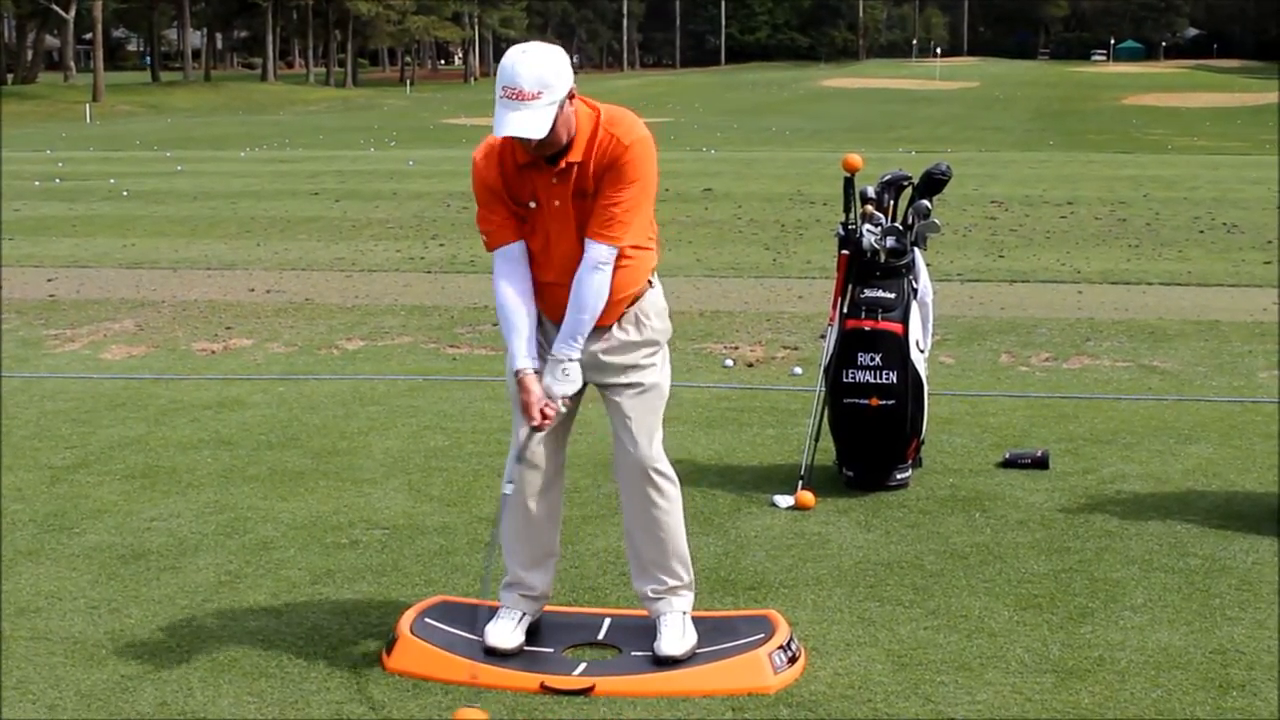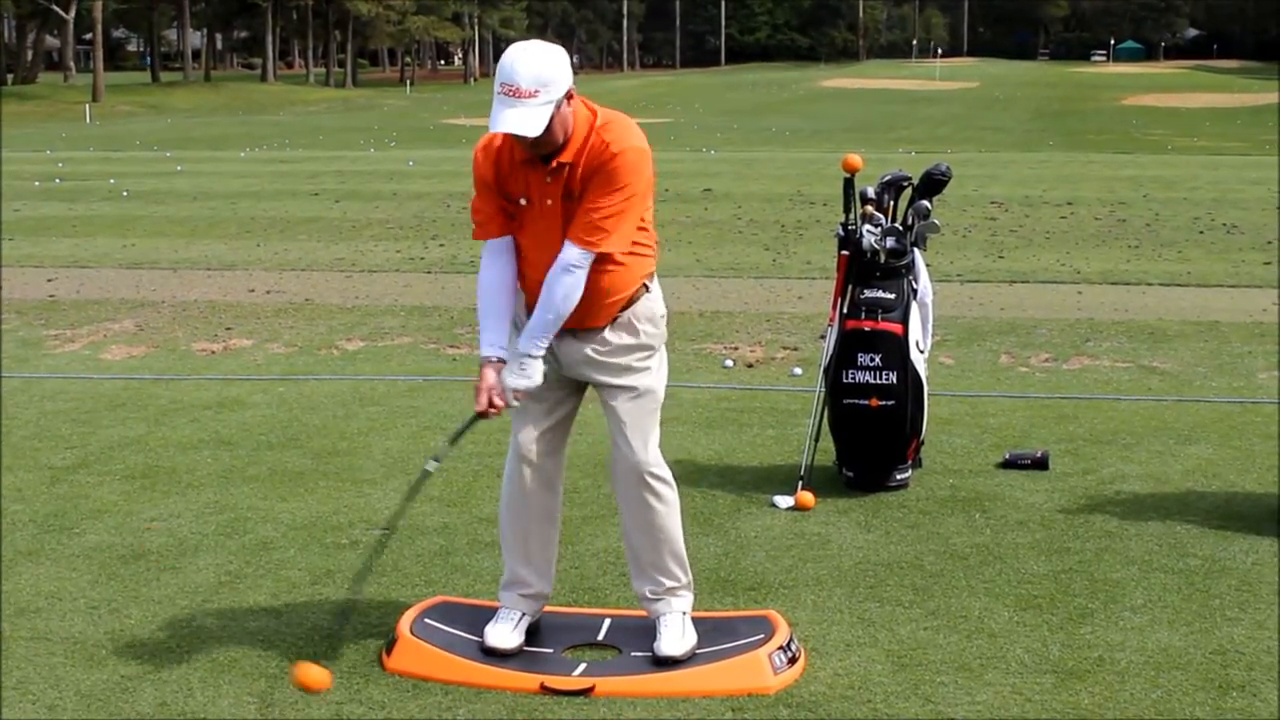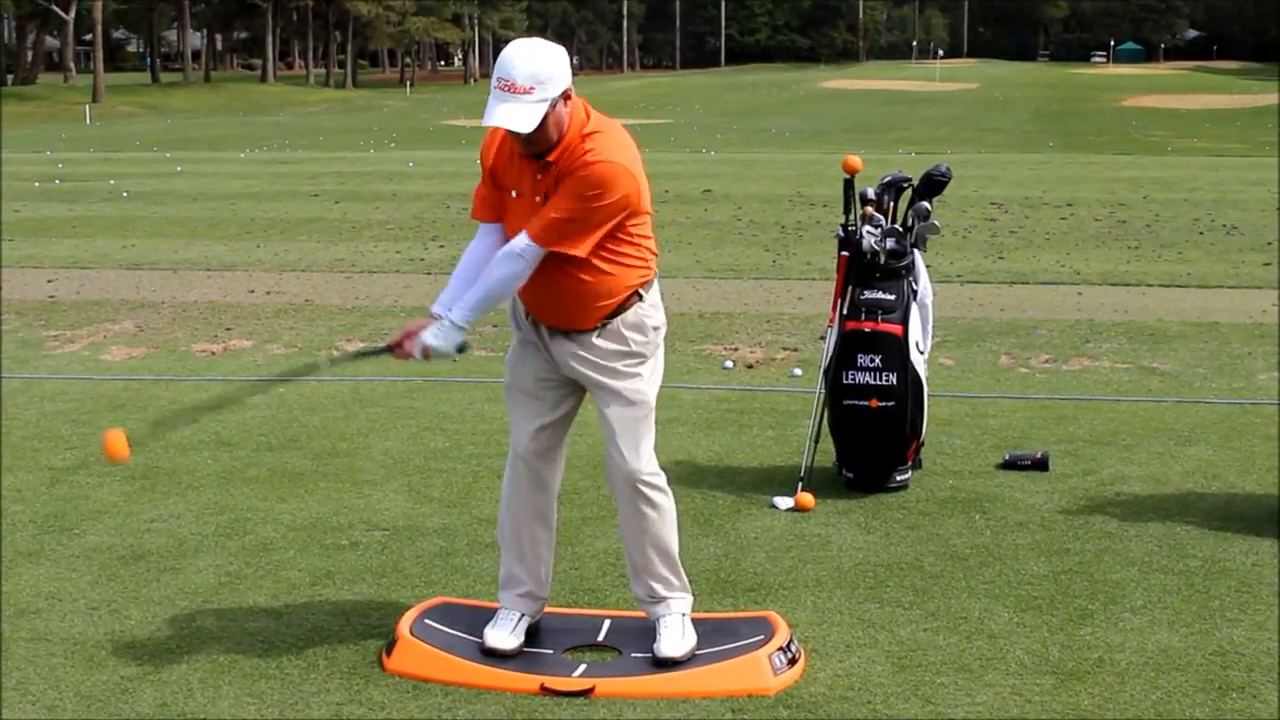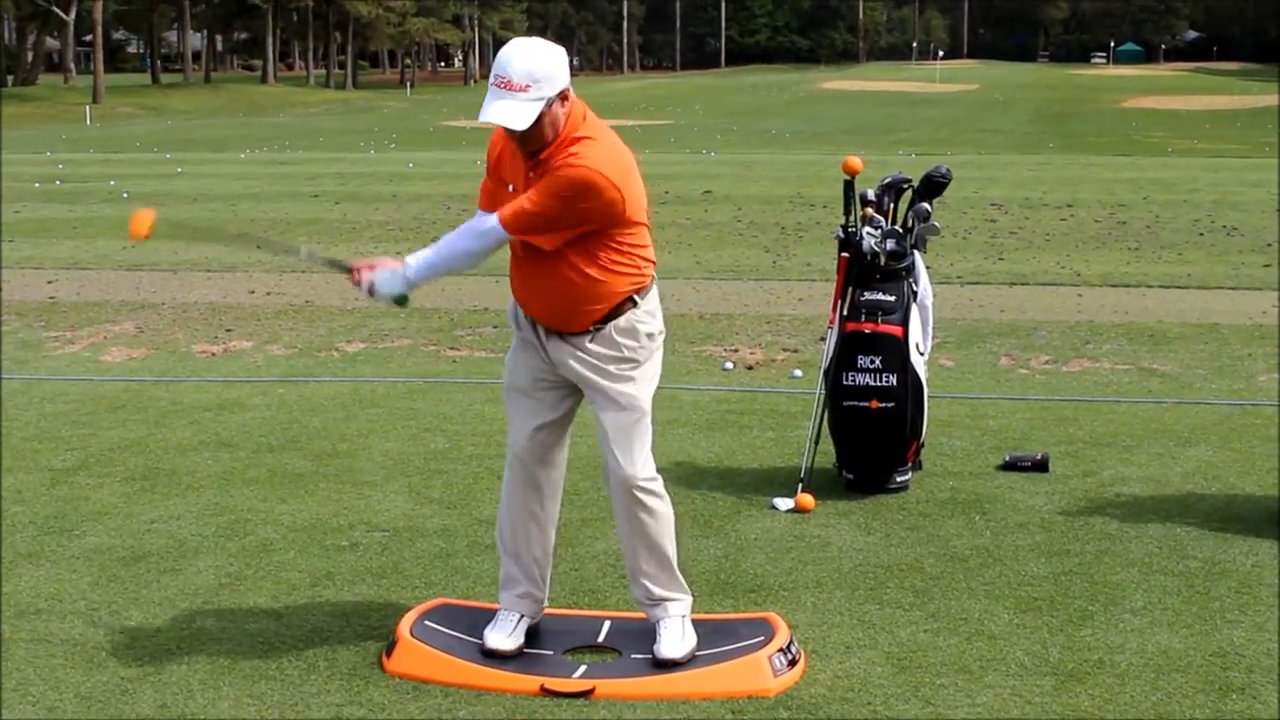
dt=0.1s
person 1, frame 1
left shoulder: (624, 142)
right shoulder: (491, 162)
left elbow: (598, 262)
right elbow: (510, 270)
left wrist: (569, 361)
right wrist: (526, 368)
left hip: (626, 321)
right hip: (541, 322)
left knee: (643, 461)
right knee: (529, 460)
left ankle: (671, 602)
right ankle: (521, 598)
person 1, frame 2
left shoulder: (619, 151)
right shoulder: (494, 153)
left elbow: (574, 263)
right elbow: (496, 258)
left wrist: (528, 354)
right wrist: (492, 356)
left hip: (621, 326)
right hip: (535, 323)
left knee: (639, 465)
right knee: (528, 460)
left ankle: (669, 602)
right ankle: (522, 599)
person 1, frame 3
left shoulder: (604, 160)
right shoulder: (500, 142)
left elbow: (523, 255)
right elbow: (488, 238)
left wrist: (452, 326)
right wrist: (440, 315)
left hip: (616, 329)
right hip: (535, 326)
left knee: (632, 467)
right knee: (530, 461)
left ankle: (669, 604)
right ankle: (521, 599)
person 1, frame 4
left shoulder: (591, 167)
right shoulder: (514, 136)
left elbow: (491, 233)
right elbow: (485, 222)
left wrist: (406, 275)
right wrist: (408, 266)
left hip: (615, 333)
right hip: (537, 329)
left knee: (631, 472)
right knee: (527, 461)
left ankle: (668, 606)
right ankle: (520, 601)
